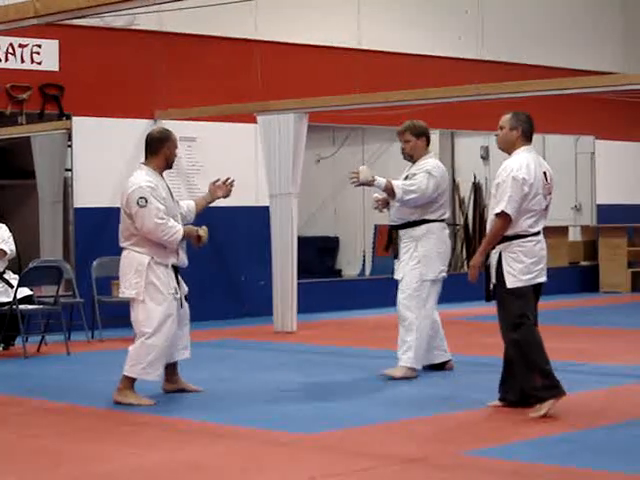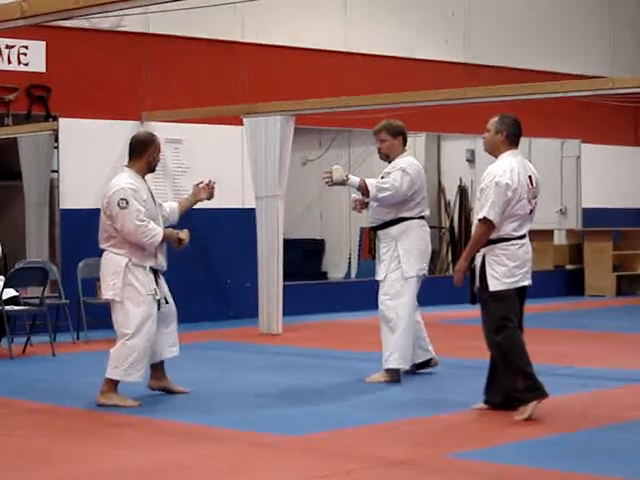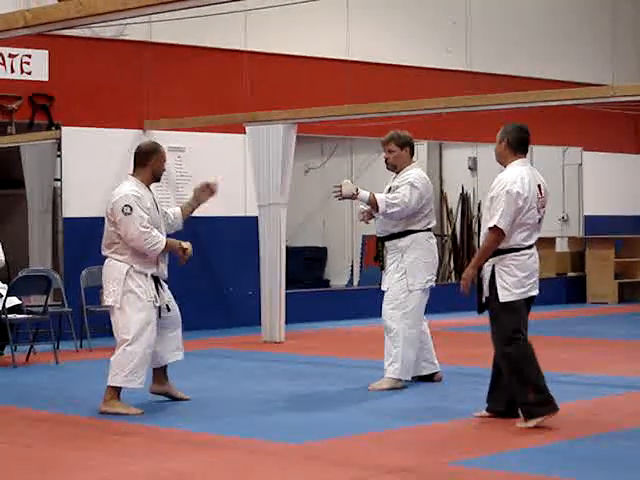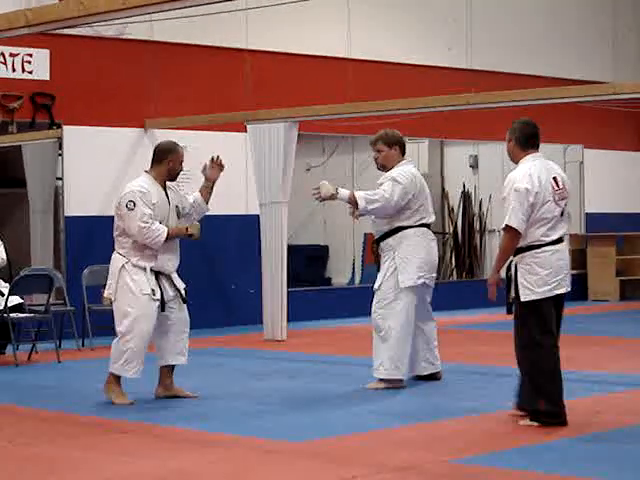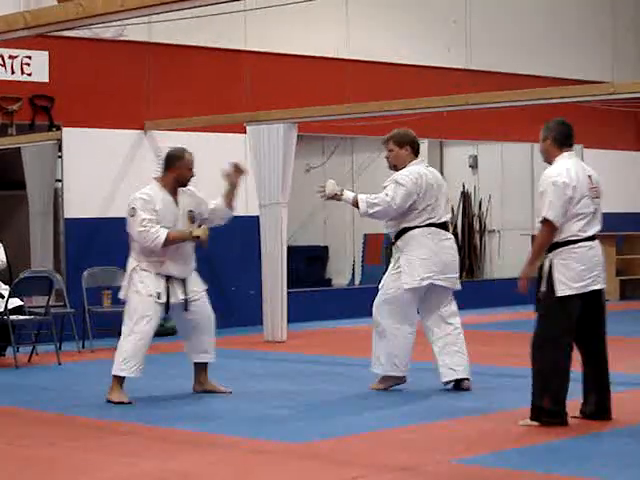
dt=0.5s
person 1, frame 1
left shoulder: (515, 166)
right shoulder: (539, 164)
left elbow: (504, 218)
left wrist: (480, 254)
left hip: (514, 254)
right hip: (530, 249)
left knee: (518, 327)
right knee: (519, 325)
left ankle: (545, 389)
right ankle: (516, 393)
person 1, frame 2
left shoulder: (499, 171)
right shoulder: (527, 169)
left elbow: (487, 223)
left wrist: (465, 258)
left hip: (499, 258)
right hip: (517, 253)
left knee: (501, 330)
right knee: (507, 328)
left ankle: (528, 392)
right ankle: (502, 396)
person 1, frame 3
left shoulder: (509, 180)
right shoulder: (536, 178)
left elbow: (497, 232)
left wrist: (472, 267)
left hip: (506, 267)
right hip: (523, 262)
left knee: (510, 341)
right knee: (508, 338)
left ankle: (539, 404)
right ankle: (502, 404)
person 1, frame 4
left shoulder: (520, 178)
right shoulder: (555, 171)
left elbow: (513, 231)
right elbow: (561, 219)
left wrist: (495, 271)
left hip: (534, 265)
right hip: (557, 259)
left knee: (534, 342)
right knee: (544, 338)
left ankle: (547, 412)
right ankle: (539, 402)
person 1, frame 5
left shoulder: (557, 173)
right shoulder: (587, 172)
left elbow: (549, 226)
left wrist: (530, 265)
left hip: (567, 262)
right hip: (591, 258)
left knee: (550, 341)
right knee: (592, 339)
left ankle: (548, 411)
right ankle: (597, 406)
person 2, frame 1
left shoulder: (155, 182)
right shoulder: (143, 185)
left elbow: (178, 212)
right elbow: (156, 228)
left wrist: (211, 197)
right wrist: (190, 233)
left hip: (161, 266)
right hip: (148, 267)
left knee: (176, 319)
right knee: (156, 329)
left ankle: (172, 379)
right ankle: (125, 389)
person 2, frame 2
left shoulder: (137, 184)
right shoulder: (124, 187)
left elbow: (162, 214)
right elbow: (137, 230)
left wrist: (194, 198)
right wrist: (171, 236)
left hip: (144, 269)
right hip: (128, 270)
left knee: (164, 316)
right knee: (137, 330)
left ankle: (158, 376)
right ankle: (108, 391)
person 2, frame 3
left shoulder: (143, 193)
right shoulder: (128, 195)
left elbow: (167, 221)
right elbow: (142, 238)
left wrist: (195, 201)
right wrist: (176, 246)
left hip: (145, 276)
right hip: (129, 277)
left knee: (168, 320)
right knee: (136, 337)
left ankle: (160, 381)
right ankle: (111, 399)
person 2, frame 4
left shoulder: (171, 190)
right shoulder: (137, 192)
left elbow: (194, 211)
right elbow: (144, 232)
left wrist: (210, 182)
right wrist: (183, 230)
left hip: (162, 273)
right hip: (135, 271)
left knee: (176, 324)
right knee: (136, 329)
left ankle: (165, 385)
right ankle: (113, 383)
person 2, frame 5
left shoulder: (189, 195)
right shoulder: (143, 199)
left elbow: (218, 214)
right elbow: (148, 238)
left wrist: (232, 187)
right wrist: (188, 234)
left hip: (183, 276)
right hip: (149, 276)
left knee: (202, 322)
right knee: (139, 330)
left ankle: (202, 380)
right ankle: (116, 387)
person 3, frame 1
left shoulder: (432, 169)
right shoulder: (413, 169)
left elbow: (411, 193)
left wrist: (375, 181)
right wrist: (386, 201)
left hip: (425, 241)
right hip: (413, 241)
left knee: (411, 301)
right knee: (422, 302)
left ankle: (408, 363)
right ankle: (439, 358)
person 3, frame 2
left shoulder: (407, 167)
right shoulder: (394, 167)
left elbow: (387, 190)
left wrist: (348, 180)
right wrist: (365, 202)
left hip: (405, 240)
right hip: (394, 241)
left knee: (394, 302)
right knee: (403, 302)
left ankle: (393, 366)
right ankle: (423, 356)
person 3, frame 3
left shoulder: (414, 179)
right shoulder: (400, 179)
left elbow: (397, 205)
left wrist: (358, 194)
right wrist: (372, 212)
left hip: (411, 252)
right hip: (401, 252)
left knee: (398, 312)
right knee: (411, 314)
left ankle: (396, 374)
right ankle: (428, 369)
person 3, frame 4
left shoulder: (401, 176)
right shoulder: (409, 174)
left elbow: (379, 201)
left wrist: (338, 194)
right wrist: (364, 209)
left hip: (407, 250)
right hip: (415, 248)
left knee: (390, 312)
right knee: (417, 313)
left ankle: (390, 374)
right ankle: (429, 366)
person 3, frame 5
left shoulder: (406, 178)
right shoulder: (433, 175)
left elbow: (384, 205)
left wrist: (344, 195)
left hip: (418, 250)
right hip: (440, 247)
left knee: (389, 311)
right knee: (442, 315)
left ankle: (392, 372)
right ankle: (459, 374)
